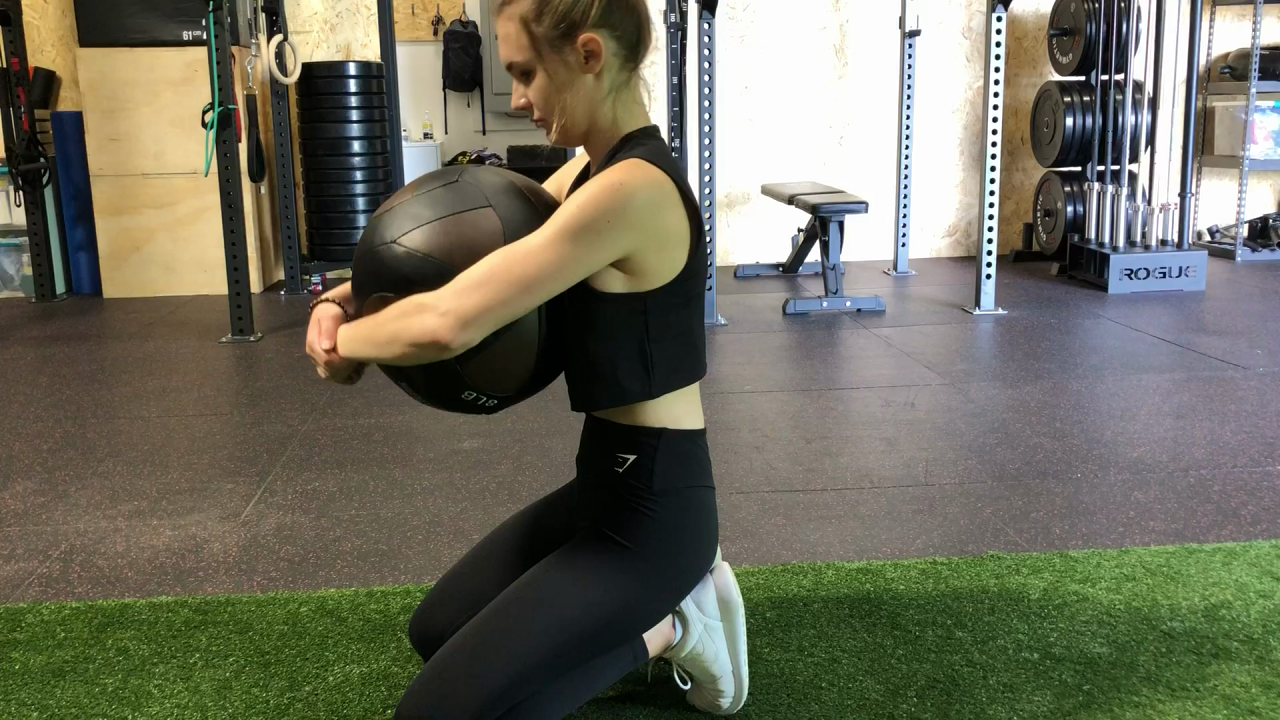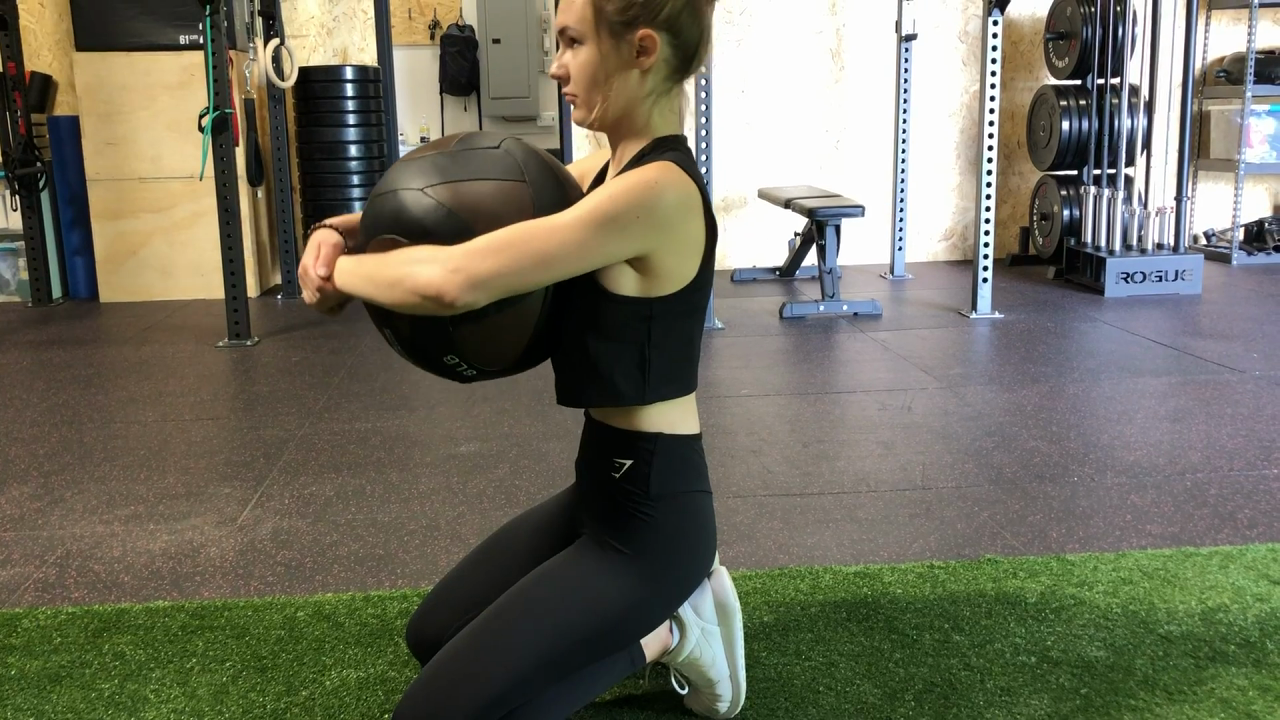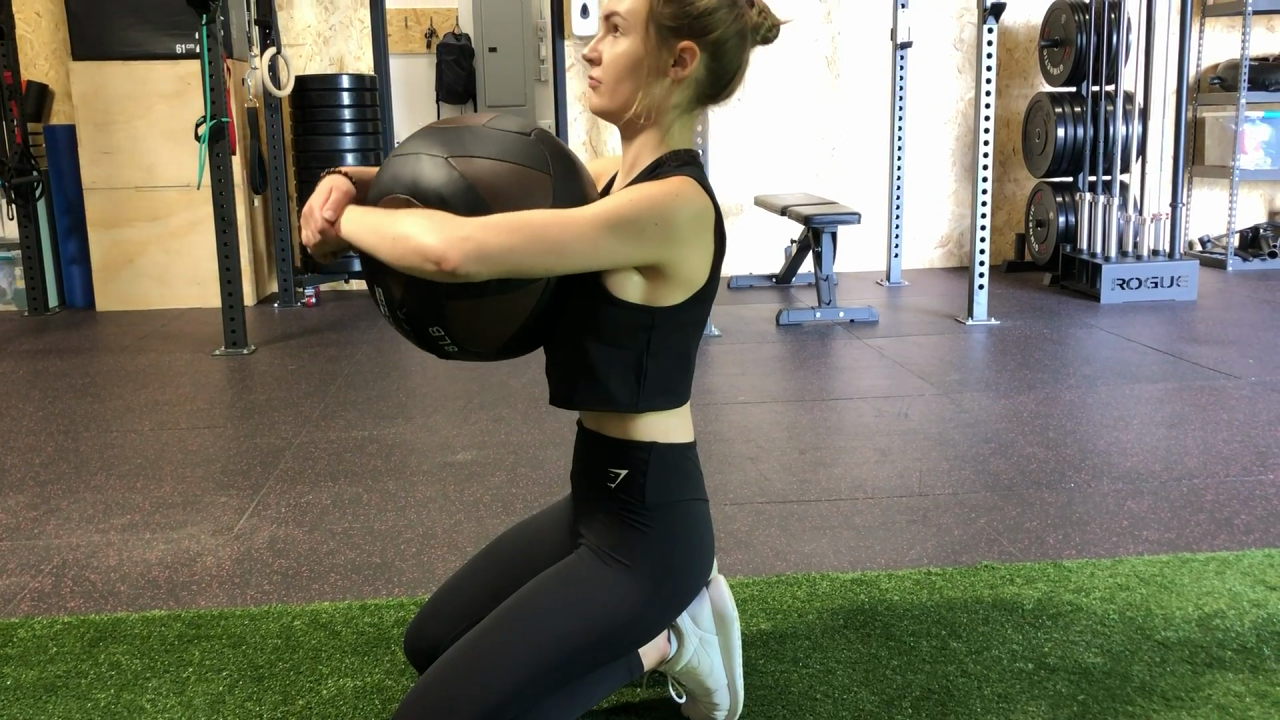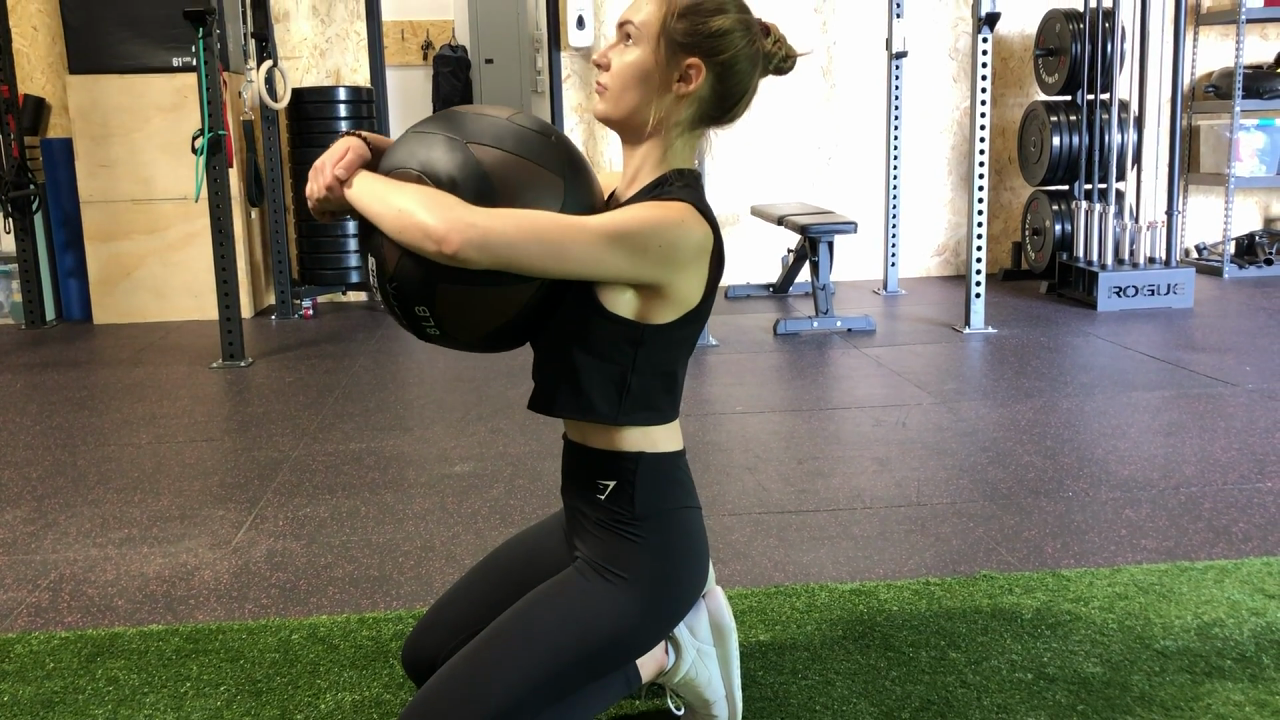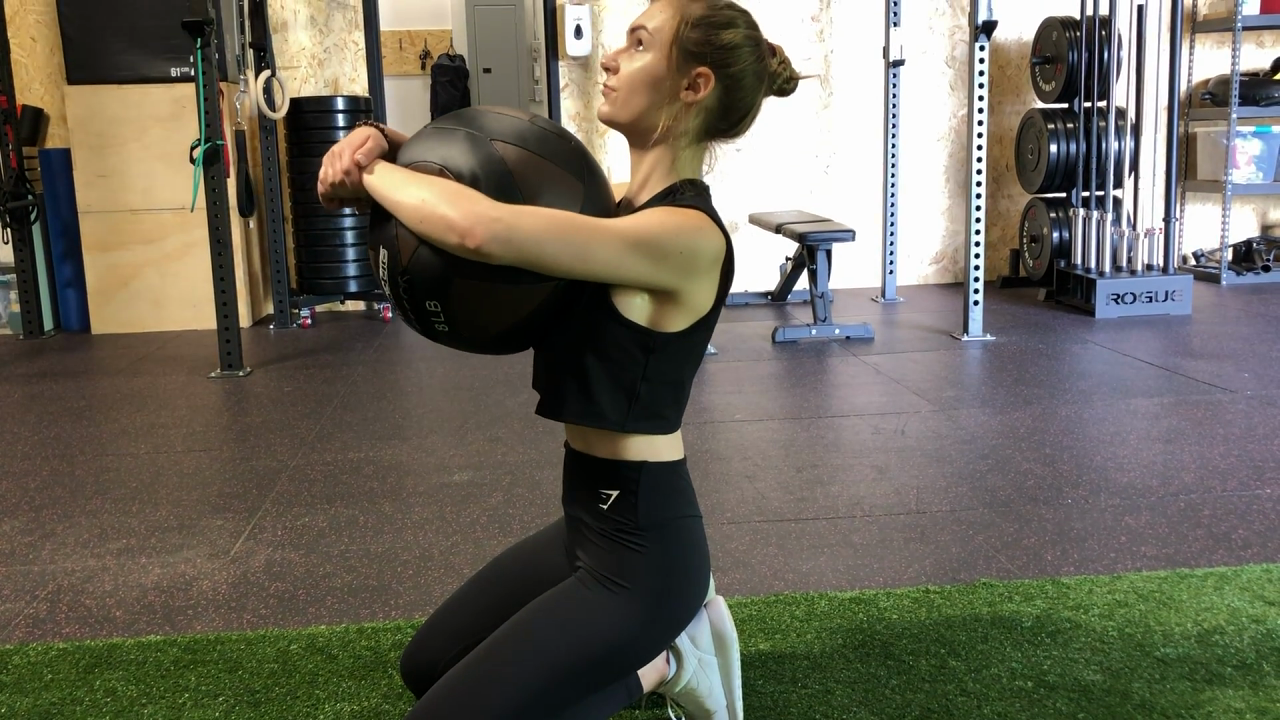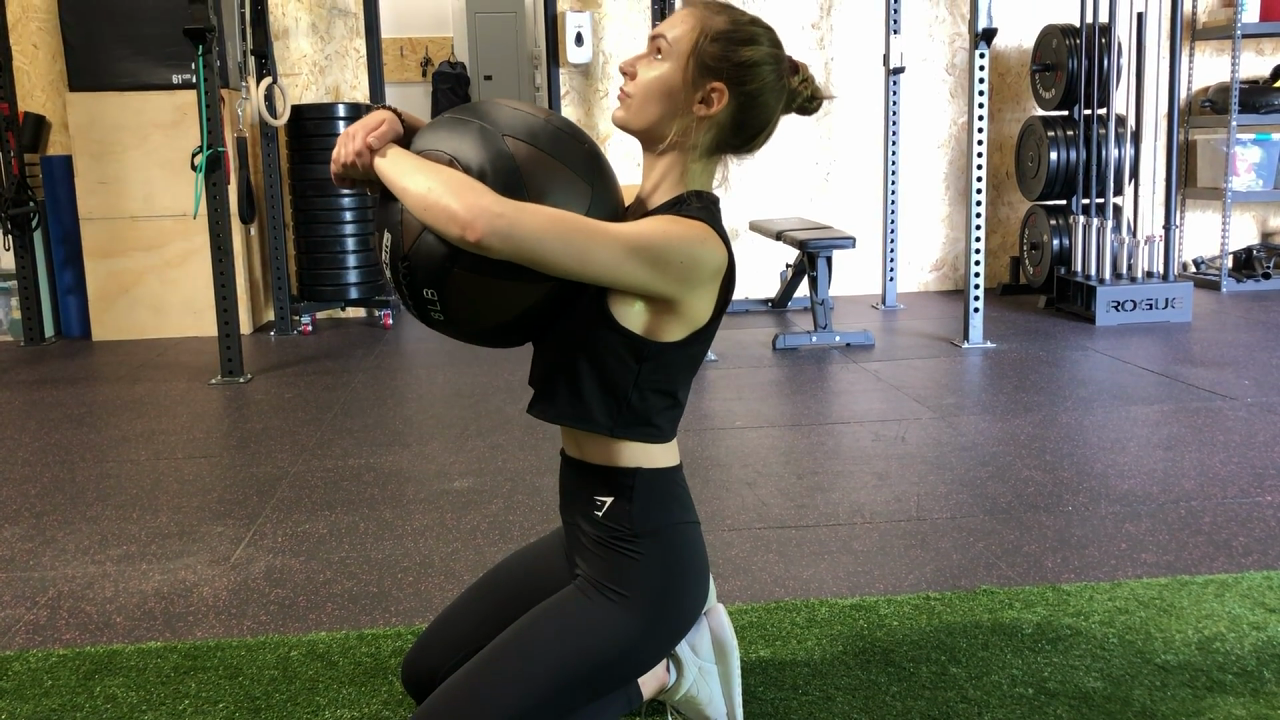
dt=0.5s
person 1, frame 1
left shoulder: (633, 188)
right shoulder: (594, 170)
left elbow: (448, 322)
left wrist: (343, 341)
right wrist: (345, 295)
left hip: (652, 506)
right hip: (608, 478)
right knee: (435, 631)
left ankle: (664, 630)
right ankle: (660, 607)
person 1, frame 2
left shoulder: (657, 190)
right shoulder: (612, 168)
left elbow: (452, 280)
left wrist: (340, 272)
right wrist: (342, 230)
left hip: (651, 512)
right hip: (607, 484)
right knee: (432, 636)
left ankle: (662, 631)
right ankle: (656, 611)
person 1, frame 3
left shoulder: (672, 203)
right shoulder: (619, 176)
left elbow: (457, 249)
left wrist: (344, 221)
right wrist: (354, 180)
left hip: (647, 522)
right hip: (601, 495)
right knee: (431, 645)
left ankle: (661, 642)
right ankle: (660, 617)
person 1, frame 4
left shoulder: (672, 225)
right shoulder: (626, 192)
left elbow: (457, 235)
left wrist: (353, 184)
right wrist: (367, 148)
left hip: (638, 537)
right hip: (596, 508)
right knee: (426, 656)
left ankle: (658, 653)
right ankle: (658, 629)
person 1, frame 5
left shoulder: (686, 234)
right shoulder: (630, 203)
left elbow: (479, 229)
left wrist: (371, 173)
right wrist: (382, 140)
left hip: (641, 544)
right hip: (594, 517)
left ankle: (661, 662)
right ankle: (658, 639)
person 1, frame 6
left shoulder: (688, 244)
right shoulder: (636, 207)
left elbow: (481, 222)
left wrist: (382, 155)
right wrist: (399, 125)
left hip: (638, 553)
right hip: (596, 524)
right ankle: (659, 649)
